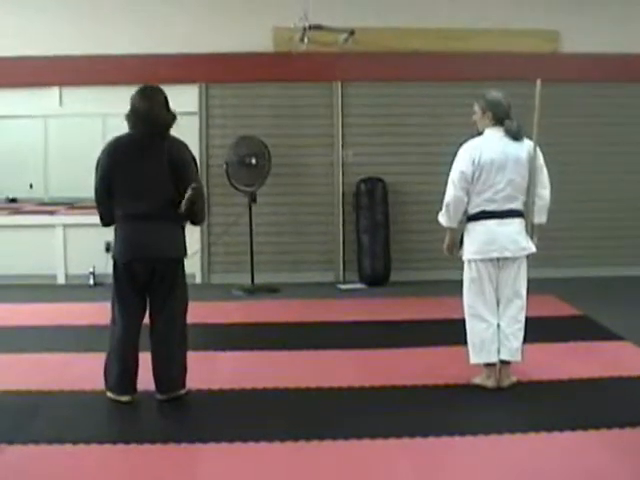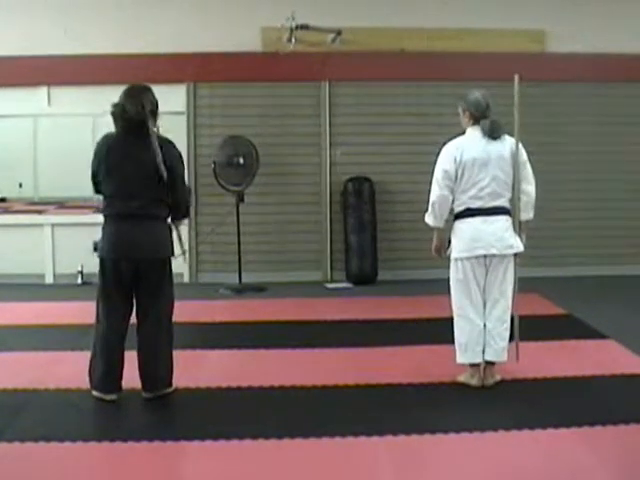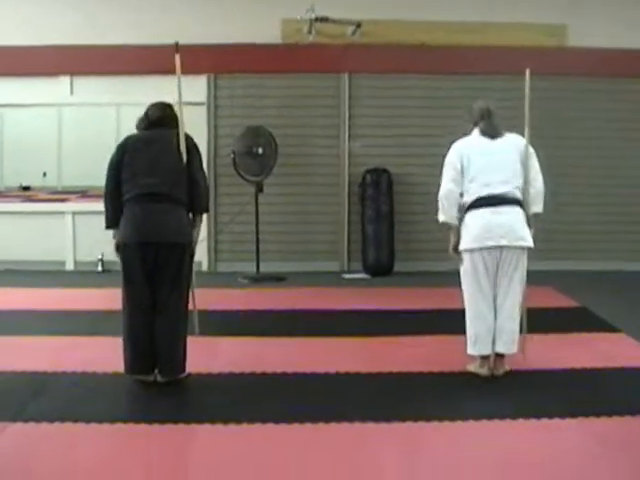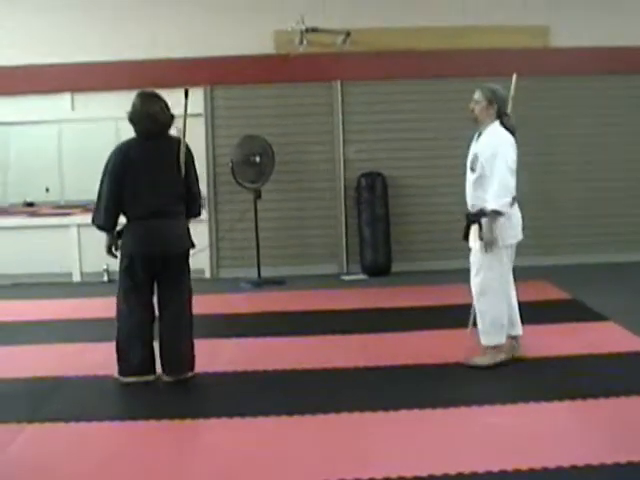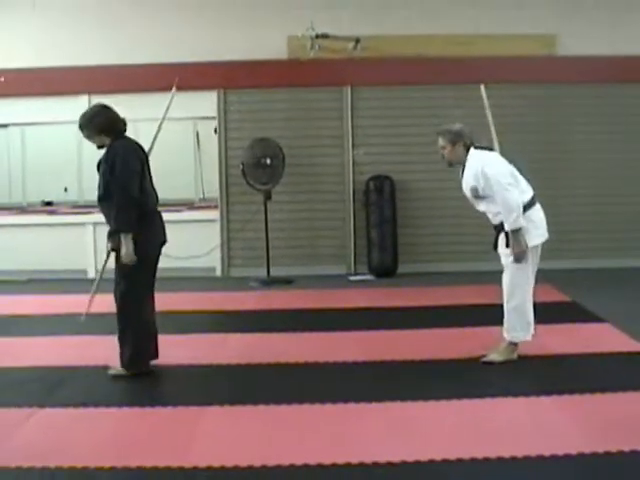
dt=1s
person 1, frame 1
left shoulder: (114, 149)
right shoulder: (176, 149)
left elbow: (103, 198)
right elbow: (194, 198)
right wrist: (194, 217)
left hip: (128, 241)
right hip: (166, 241)
left knee: (125, 317)
right knee: (169, 317)
left ankle: (120, 386)
right ankle: (170, 385)
person 1, frame 2
left shoulder: (106, 145)
right shoulder: (164, 148)
right elbow: (180, 195)
right wrist: (174, 216)
left hip: (115, 237)
right hip: (153, 238)
left knee: (111, 315)
right knee: (155, 315)
left ankle: (105, 384)
right ankle: (156, 383)
person 1, frame 3
left shoulder: (127, 144)
right shoulder: (184, 142)
left elbow: (112, 190)
right elbow: (199, 186)
left wrist: (116, 231)
right wrist: (196, 225)
left hip: (135, 224)
right hip: (174, 224)
left knee: (137, 299)
right knee: (172, 299)
left ankle: (141, 367)
right ankle: (170, 368)
person 1, frame 4
left shoulder: (124, 152)
right shoulder: (179, 148)
left elbow: (110, 196)
right elbow: (193, 193)
left wrist: (110, 233)
left hip: (140, 236)
right hip: (175, 234)
left knee: (134, 302)
right knee: (176, 302)
left ankle: (137, 367)
right ankle: (178, 366)
person 1, frame 5
left shoulder: (120, 152)
right shoulder: (122, 148)
left elbow: (127, 198)
left wrist: (126, 240)
right wrist: (119, 235)
left hip: (139, 234)
right hip: (143, 231)
left knee: (131, 297)
right knee: (137, 295)
left ankle: (134, 361)
right ankle: (140, 355)
person 2, frame 1
left shoulder: (472, 148)
right shoulder: (528, 148)
left elbow: (456, 195)
right elbow: (542, 193)
left wrist: (451, 232)
right wrist: (533, 228)
left hip: (481, 233)
right hip: (514, 232)
left knee: (481, 304)
right knee: (513, 301)
left ankle: (489, 371)
right ankle: (506, 369)
person 2, frame 2
left shoulder: (454, 148)
right shoulder: (511, 146)
left elbow: (440, 195)
right elbow: (527, 191)
left wrist: (438, 233)
right wrist: (520, 227)
left hip: (468, 231)
right hip: (502, 229)
left knee: (468, 303)
right knee: (498, 301)
left ankle: (473, 370)
right ankle: (490, 369)
person 2, frame 3
left shoulder: (461, 147)
right shoulder: (519, 143)
left elbow: (449, 192)
right elbow: (535, 185)
left wrist: (454, 231)
right wrist: (530, 220)
left hip: (478, 223)
right hip: (513, 221)
left knee: (479, 294)
right knee: (509, 293)
left ankle: (482, 359)
right ankle: (500, 359)
person 2, frame 4
left shoulder: (499, 139)
right shoulder: (483, 137)
left elbow: (502, 185)
left wrist: (491, 226)
left hip: (495, 222)
right hip: (487, 220)
left knee: (486, 285)
right knee: (499, 283)
left ankle: (495, 347)
right ankle: (511, 341)
person 2, frame 5
left shoulder: (482, 164)
right shoulder: (469, 168)
left elbow: (510, 201)
left wrist: (518, 240)
right wrist: (511, 238)
left hip: (524, 225)
right hip: (515, 226)
left knee: (517, 286)
right knee: (515, 285)
left ankle: (511, 345)
right ankle: (512, 341)
